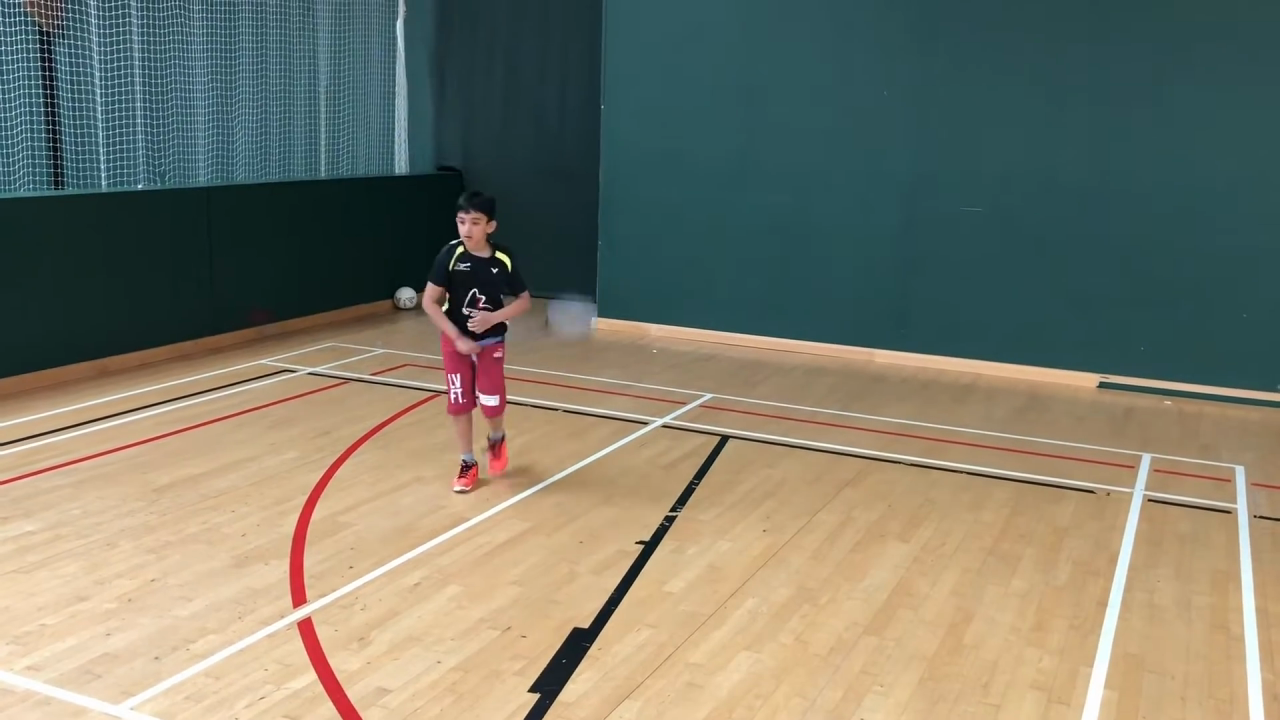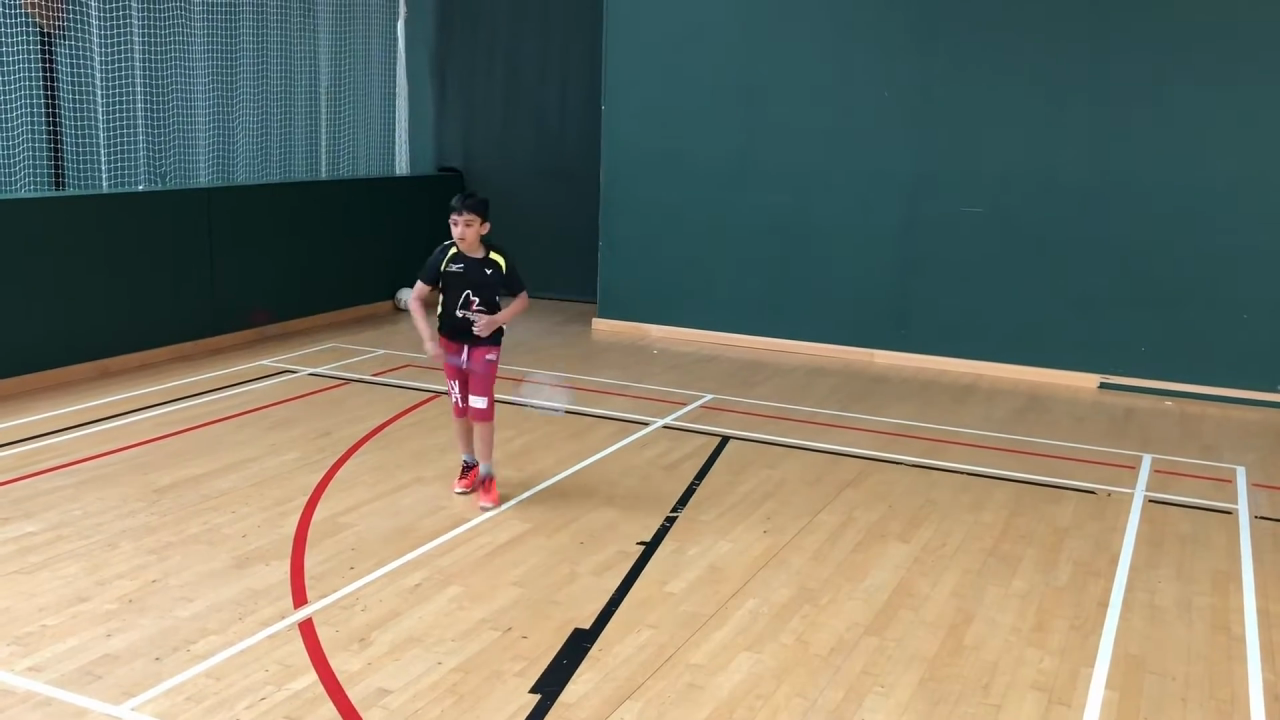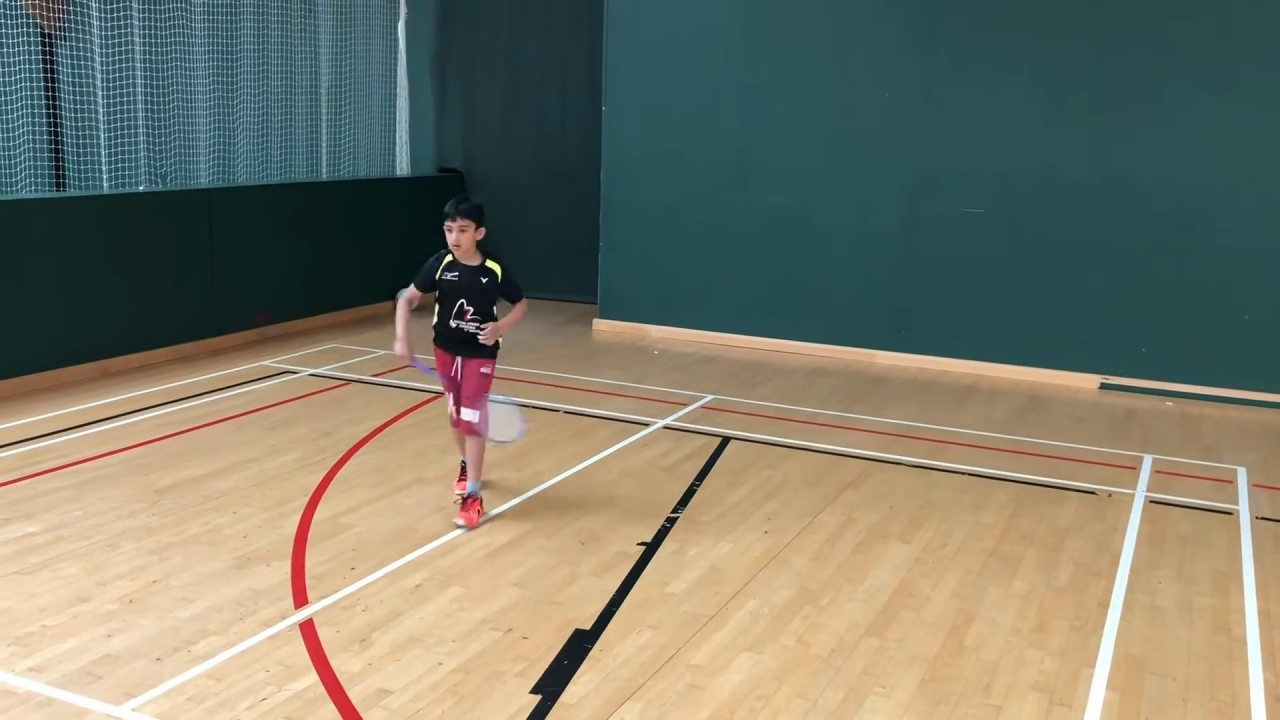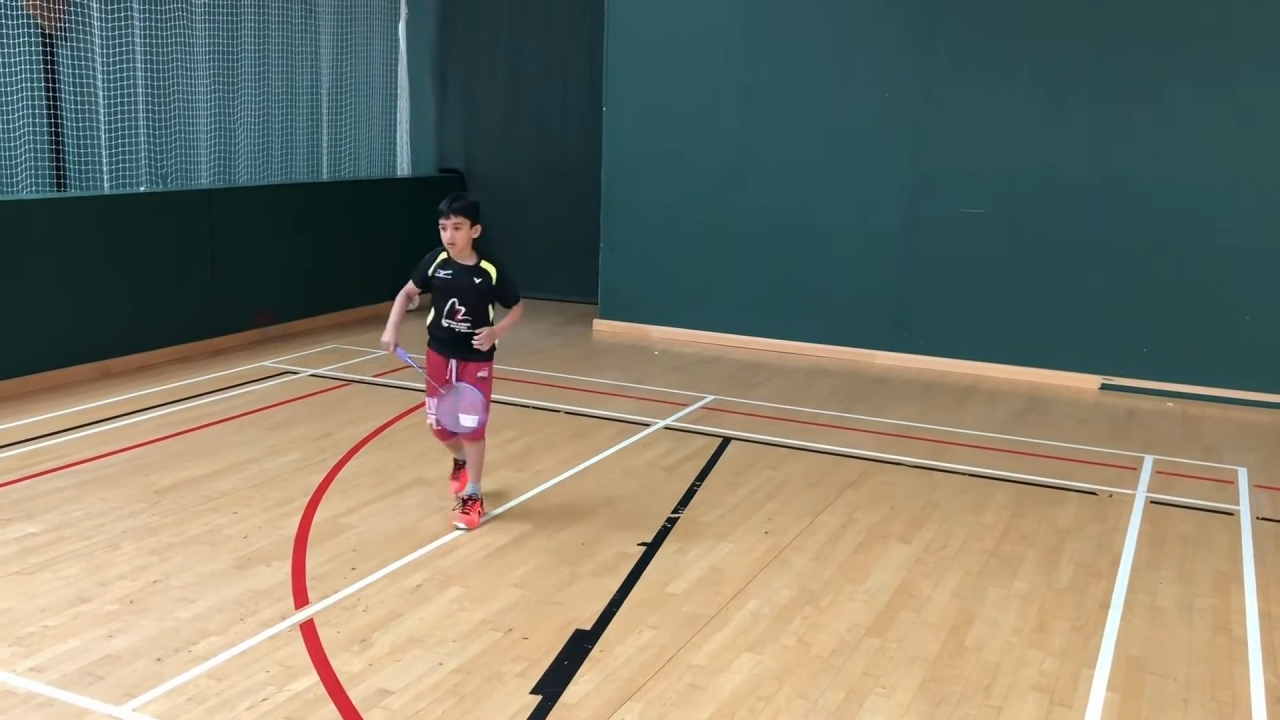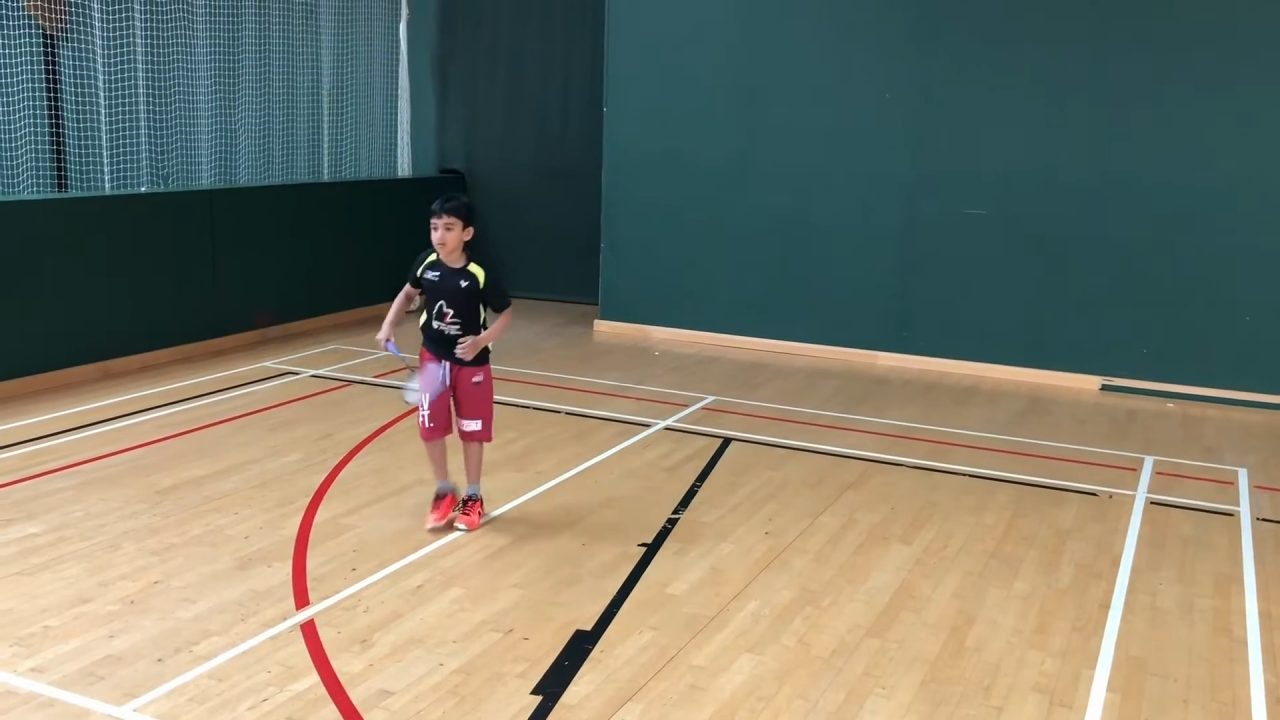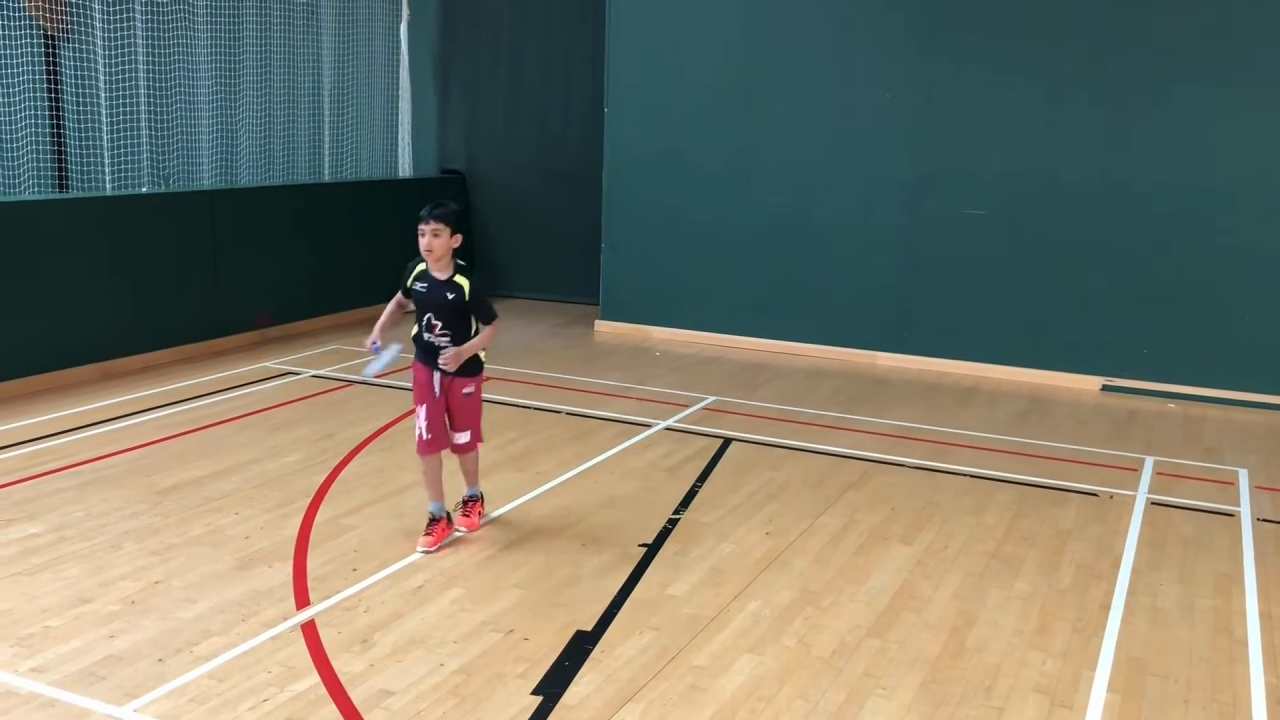
dt=0.1s
person 1, frame 1
left shoulder: (504, 261)
right shoulder: (450, 255)
left elbow: (524, 300)
right elbow: (430, 302)
left wrist: (495, 318)
right wrist: (454, 336)
left hip: (490, 339)
right hip: (456, 338)
left knee: (491, 403)
right knee: (459, 402)
left ankle: (496, 437)
right ankle: (468, 463)
person 1, frame 2
left shoulder: (499, 261)
right shoulder: (443, 256)
left elbow: (522, 299)
right elbow: (416, 298)
left wrist: (497, 320)
right wrist: (428, 338)
left hip: (486, 344)
right hip: (449, 342)
left knee: (480, 408)
right knee: (460, 406)
left ankle: (486, 476)
right ankle: (469, 463)
person 1, frame 3
left shoulder: (495, 270)
right shoulder: (439, 264)
left elbow: (521, 304)
right elbow: (407, 298)
left wrist: (500, 327)
right wrist: (402, 338)
left hip: (481, 355)
right hip: (446, 351)
left knee: (475, 420)
right knee: (458, 417)
left ankle: (473, 493)
right ankle: (467, 463)
person 1, frame 4
left shoulder: (490, 271)
right shoulder: (434, 262)
left elbow: (516, 307)
right elbow: (407, 293)
left wrist: (496, 332)
right wrist: (391, 328)
left hip: (476, 358)
right hip: (439, 354)
left knee: (472, 426)
right knee: (441, 425)
left ankle: (472, 496)
right ankle: (460, 460)
person 1, frame 5
left shoulder: (480, 274)
right shoulder: (425, 263)
left elbow: (505, 314)
right elbow: (408, 292)
left wrist: (481, 340)
right wrist: (388, 325)
left hip: (471, 361)
right hip: (433, 356)
left knee: (472, 430)
right knee: (431, 427)
left ankle: (472, 499)
right ankle: (445, 492)
person 1, frame 6
left shoulder: (466, 284)
right shoulder: (415, 272)
left elbow: (491, 327)
right elbow: (400, 301)
left wrist: (465, 351)
right wrist: (377, 330)
left hip: (463, 371)
right hip: (426, 367)
left knee: (463, 441)
right knee: (428, 440)
left ankle: (472, 497)
right ankle: (438, 516)
